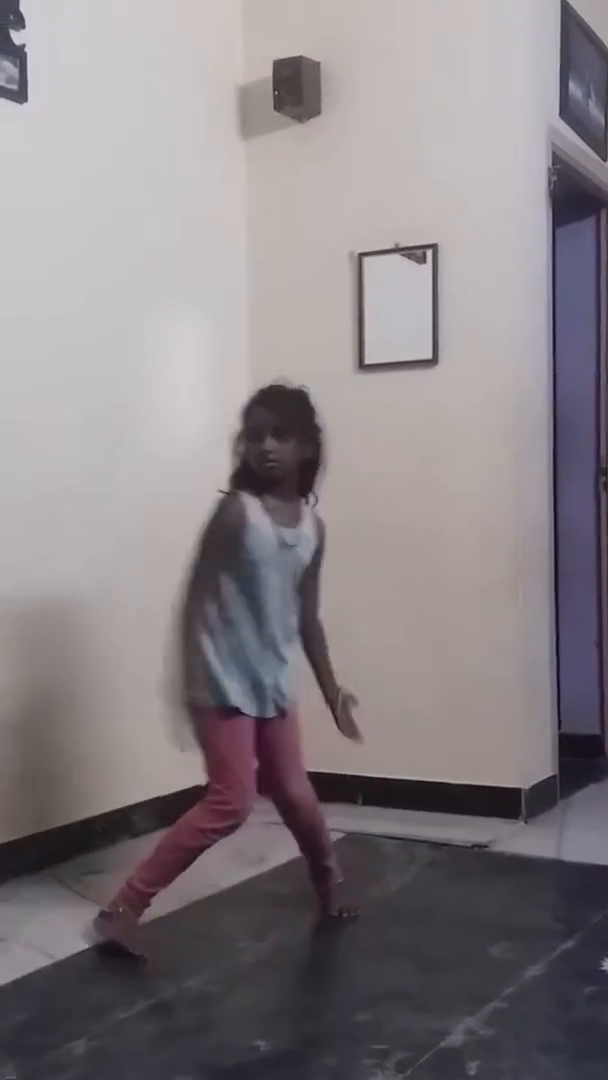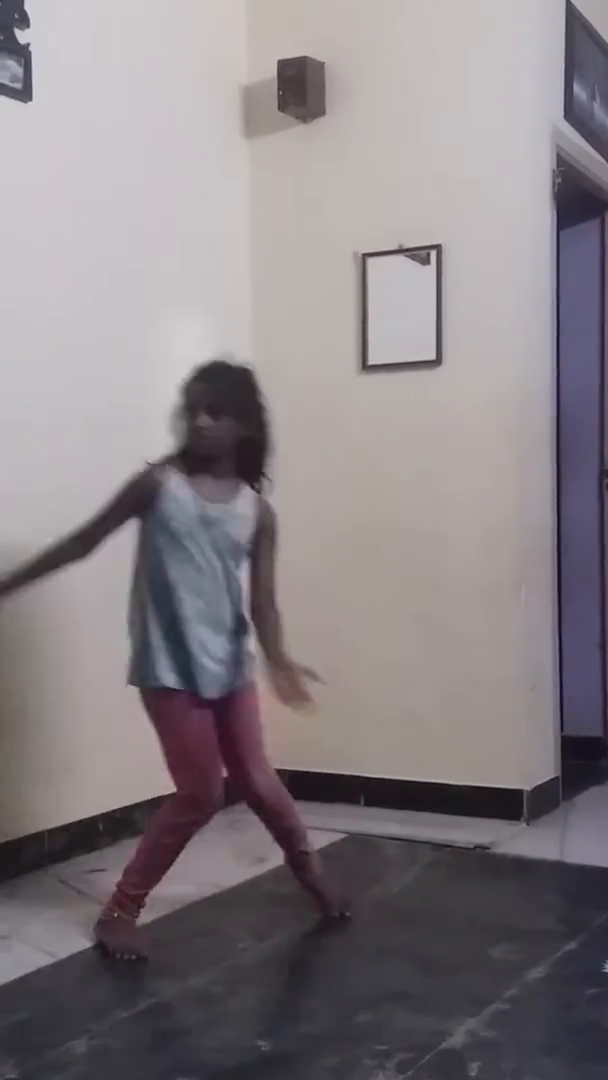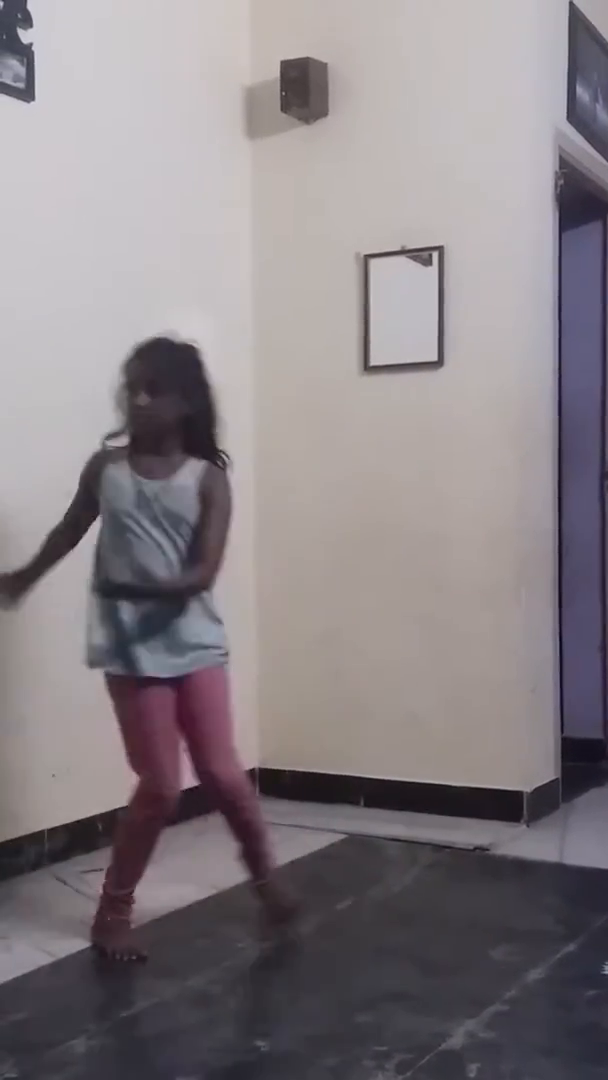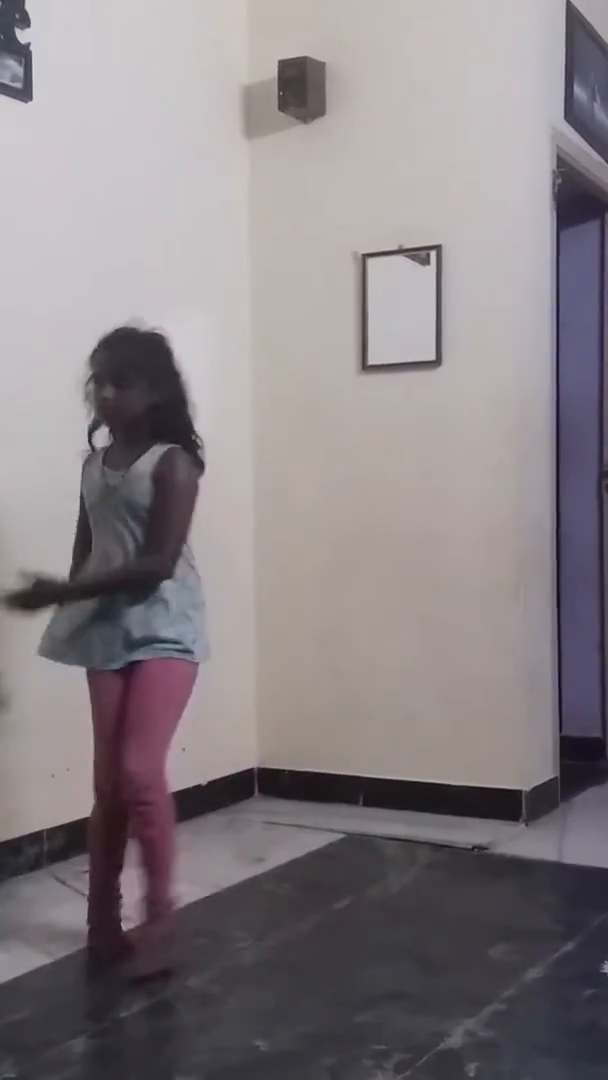
dt=0.2s
person 1, frame 1
left shoulder: (312, 528)
right shoulder: (234, 511)
left elbow: (307, 616)
right elbow: (197, 595)
left wrist: (333, 694)
right wrist: (187, 677)
left hip: (272, 679)
right hip: (221, 679)
left knee: (294, 793)
right knee: (230, 802)
left ankle: (327, 882)
right ankle: (125, 907)
person 1, frame 2
left shoulder: (256, 510)
right shoulder: (156, 483)
left elbow: (262, 598)
right elbow: (86, 538)
left wrist: (278, 661)
left hip: (227, 664)
right hip: (165, 664)
left knee: (258, 782)
right knee: (200, 793)
left ankle: (310, 874)
right ankle: (119, 911)
person 1, frame 3
left shoulder: (208, 479)
right shoulder: (104, 467)
left elbow: (202, 573)
right elbow: (69, 532)
left wrist: (144, 587)
left hip: (194, 644)
right hip: (129, 648)
left knee: (221, 771)
right knee: (158, 783)
left ankle: (263, 872)
right ankle: (112, 912)
person 1, frame 4
left shoulder: (173, 464)
right shoulder: (94, 464)
left elbow: (156, 564)
left wrist: (59, 590)
right wrist: (65, 600)
left hip: (165, 636)
right hip: (106, 639)
left knee: (139, 771)
right knee: (110, 782)
left ankle: (160, 916)
right ankle: (106, 915)
